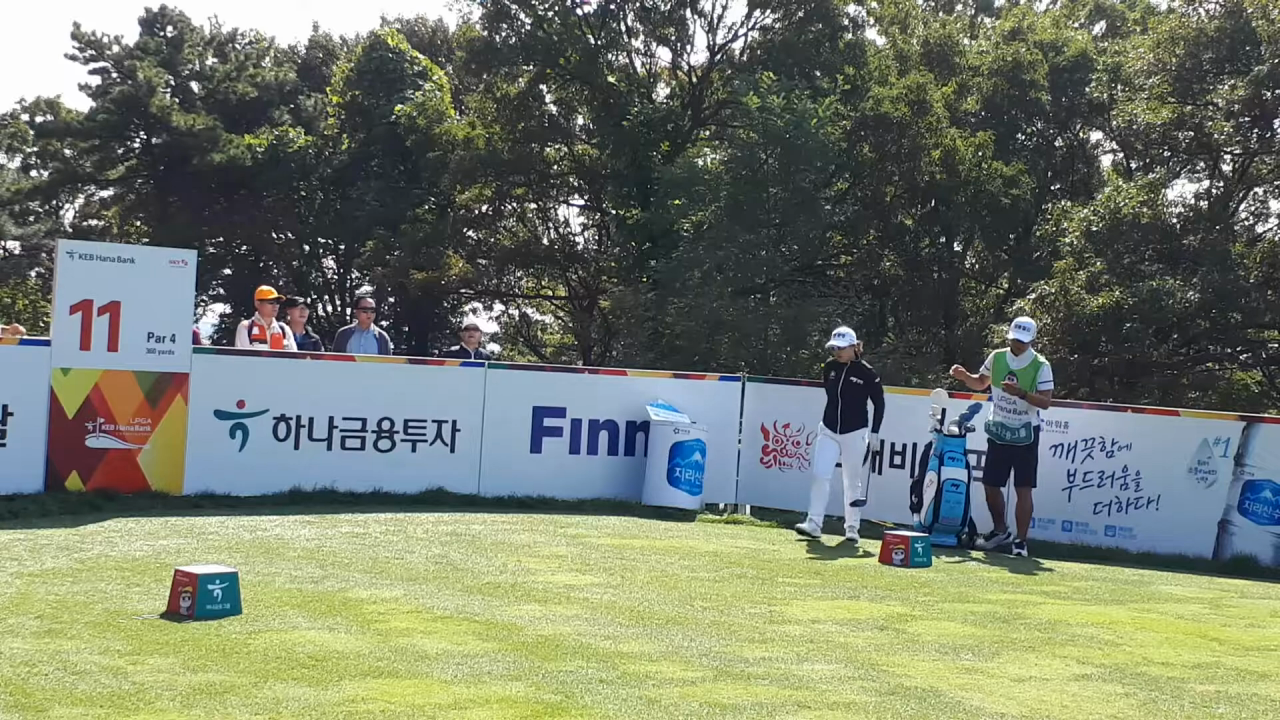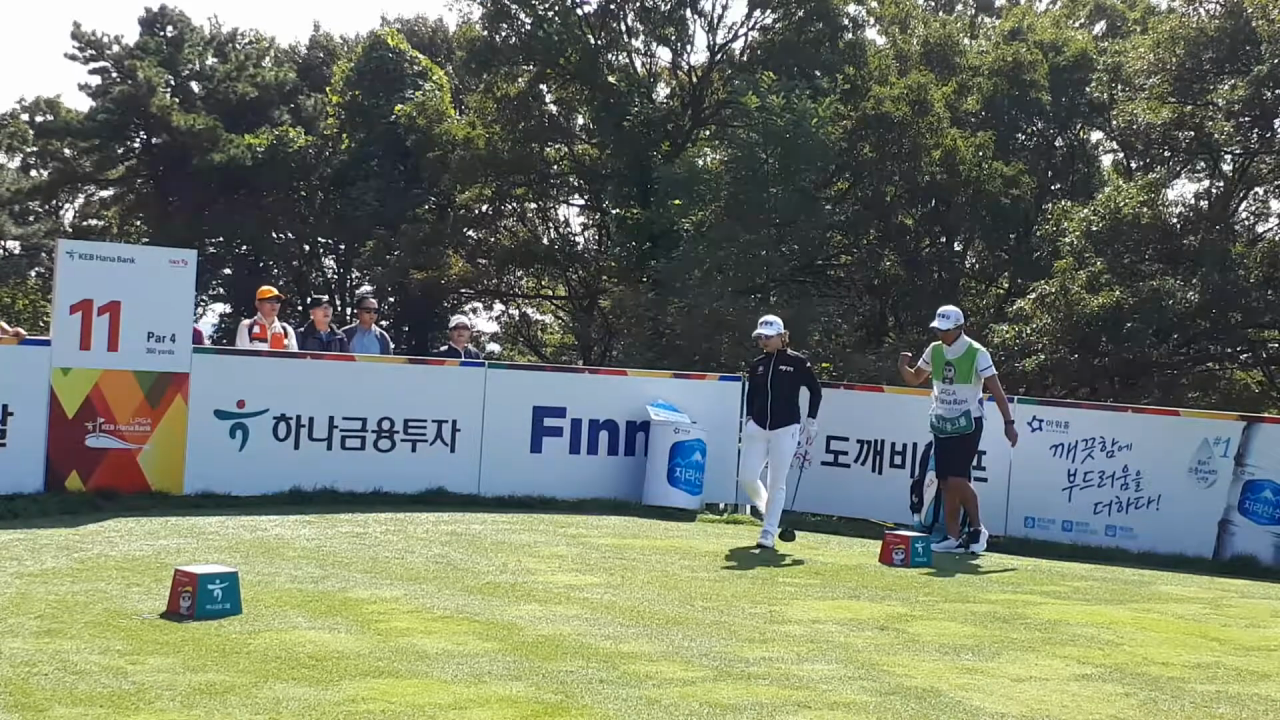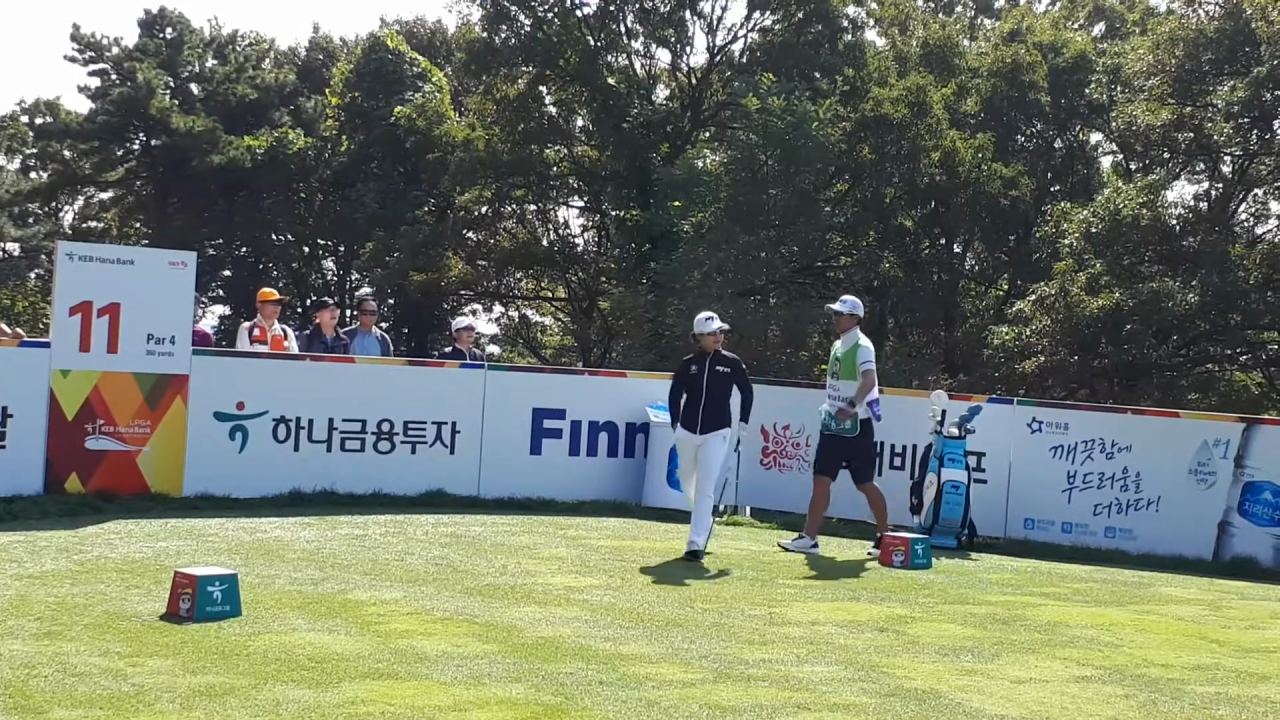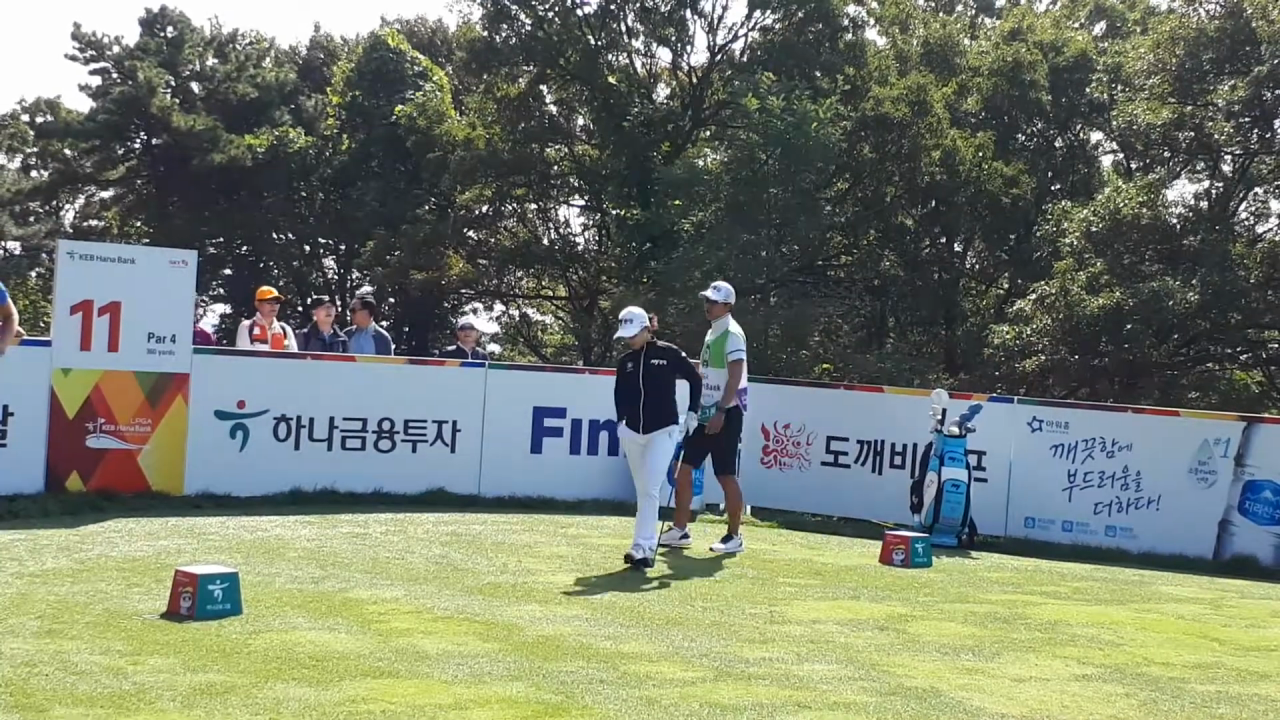
dt=1s
person 1, frame 1
left shoulder: (1040, 366)
right shoulder: (997, 357)
left elbow: (1045, 402)
right elbow: (981, 384)
left wrist: (1022, 393)
right wrist: (964, 376)
left hip: (1025, 434)
right hip: (998, 432)
left knee: (1023, 489)
right knee: (991, 486)
left ankle: (1020, 540)
right ankle: (1000, 530)
person 1, frame 2
left shoulder: (976, 353)
right shoulder: (934, 350)
left elbow: (996, 390)
right elbow: (915, 379)
left wrist: (1009, 423)
right wrist: (903, 367)
left hip: (968, 426)
right hip: (943, 426)
left knee: (956, 481)
right knee: (947, 483)
left ankle: (977, 529)
right ankle: (954, 538)
person 1, frame 3
left shoulder: (862, 347)
right shoulder: (838, 346)
left elbow: (869, 381)
left wrist: (851, 406)
left hip: (857, 427)
right hip: (833, 425)
left knee: (865, 484)
right knee: (821, 480)
left ankle: (884, 536)
right ankle: (809, 538)
person 1, frame 4
left shoulder: (732, 334)
right shoulder: (712, 332)
left elbow: (735, 377)
left wrist: (722, 412)
left hip: (725, 414)
right hip: (705, 414)
left knee: (726, 476)
right knee: (684, 468)
left ankle: (734, 536)
right ankle: (679, 529)
person 2, frame 1
left shoulder: (867, 373)
right shoulder: (830, 367)
left elbow: (879, 403)
left wrist: (874, 433)
left hip: (854, 433)
right hip: (828, 430)
left knee: (852, 482)
right knee: (819, 474)
left ankle: (852, 527)
right ankle: (813, 523)
person 2, frame 2
left shoulder: (797, 362)
right shoulder: (758, 364)
left elbow: (815, 390)
left wrist: (811, 419)
right wrist: (749, 417)
left hip: (786, 429)
right hip: (758, 428)
left knee: (776, 482)
right knee: (747, 477)
left ankle: (769, 532)
right ankle: (768, 508)
person 2, frame 3
left shoulder: (732, 363)
right shoulder: (688, 364)
left elbow: (747, 392)
right elbow: (675, 395)
left wrist: (743, 423)
right wrist: (675, 424)
left hip: (717, 434)
right hip: (688, 432)
left knee: (705, 489)
right knee: (688, 486)
left ankle: (696, 543)
right ankle: (702, 532)
person 2, frame 4
left shoulder: (669, 353)
right shoulder: (626, 361)
left elbow: (695, 380)
right elbow: (620, 392)
left wrist: (692, 413)
right wrist: (620, 420)
left hip: (663, 431)
right hip: (632, 432)
left knee: (650, 488)
right knee: (642, 491)
left ankle: (642, 547)
right ankle: (646, 548)
